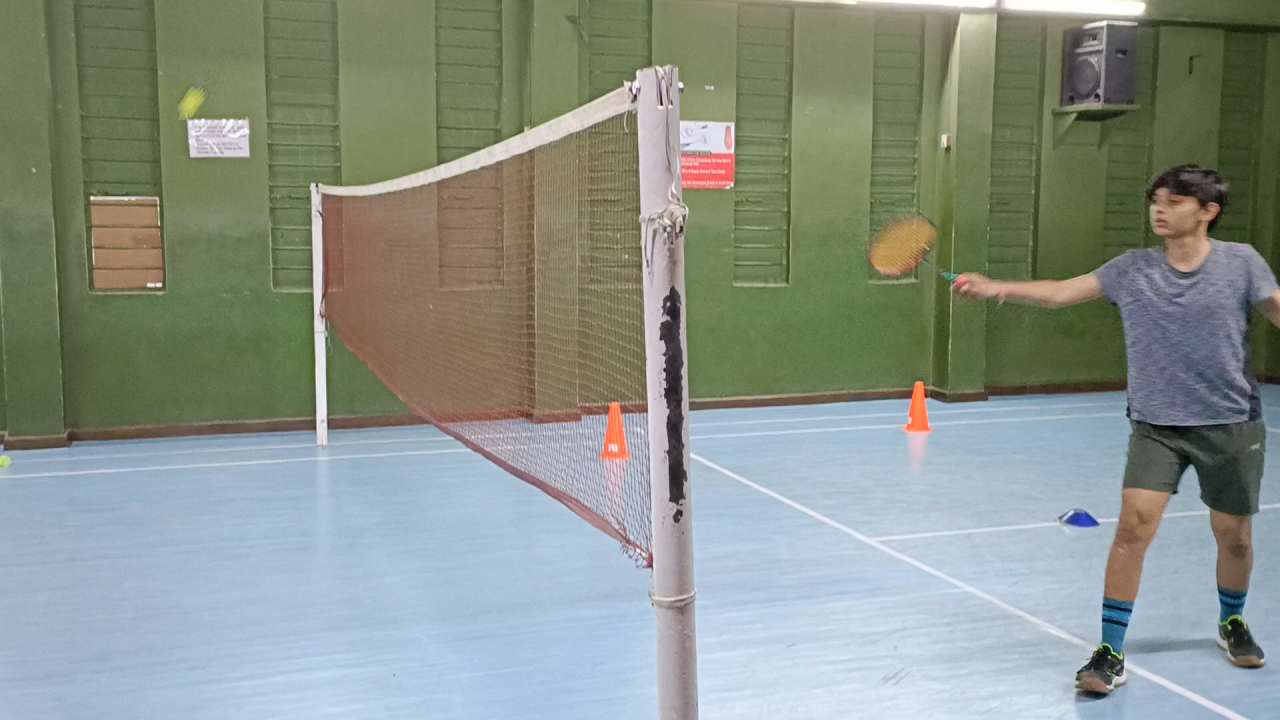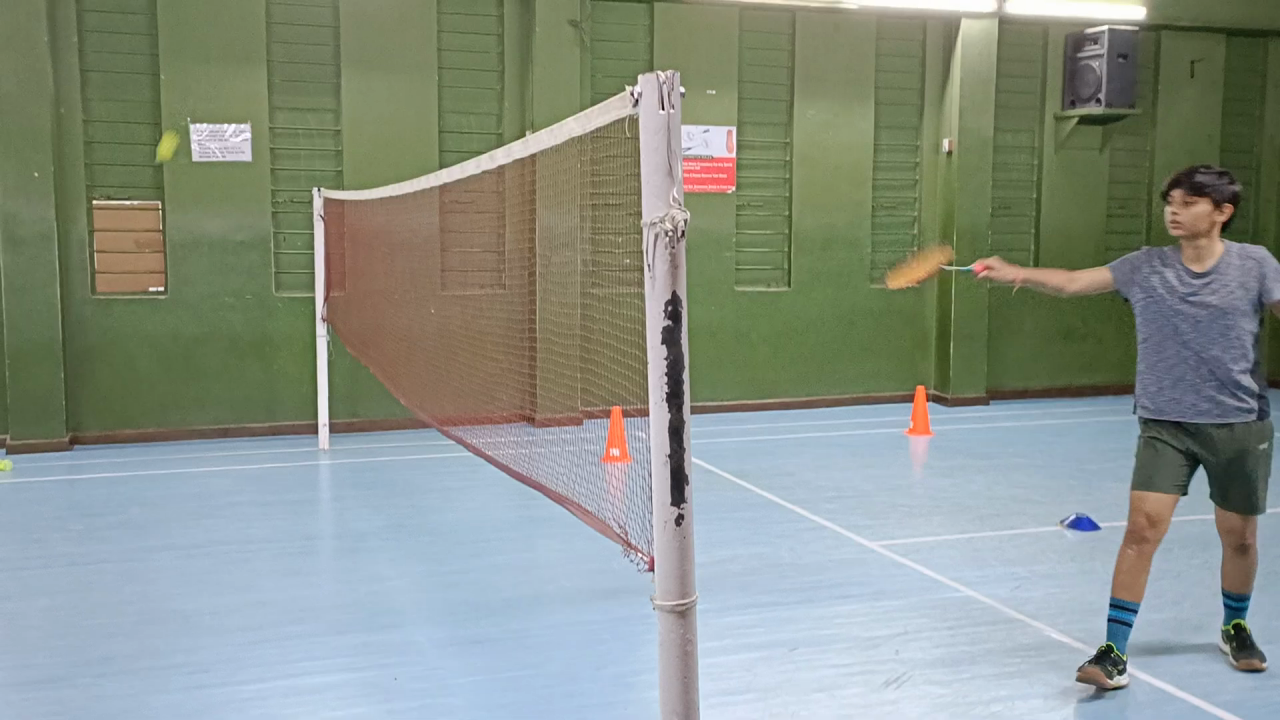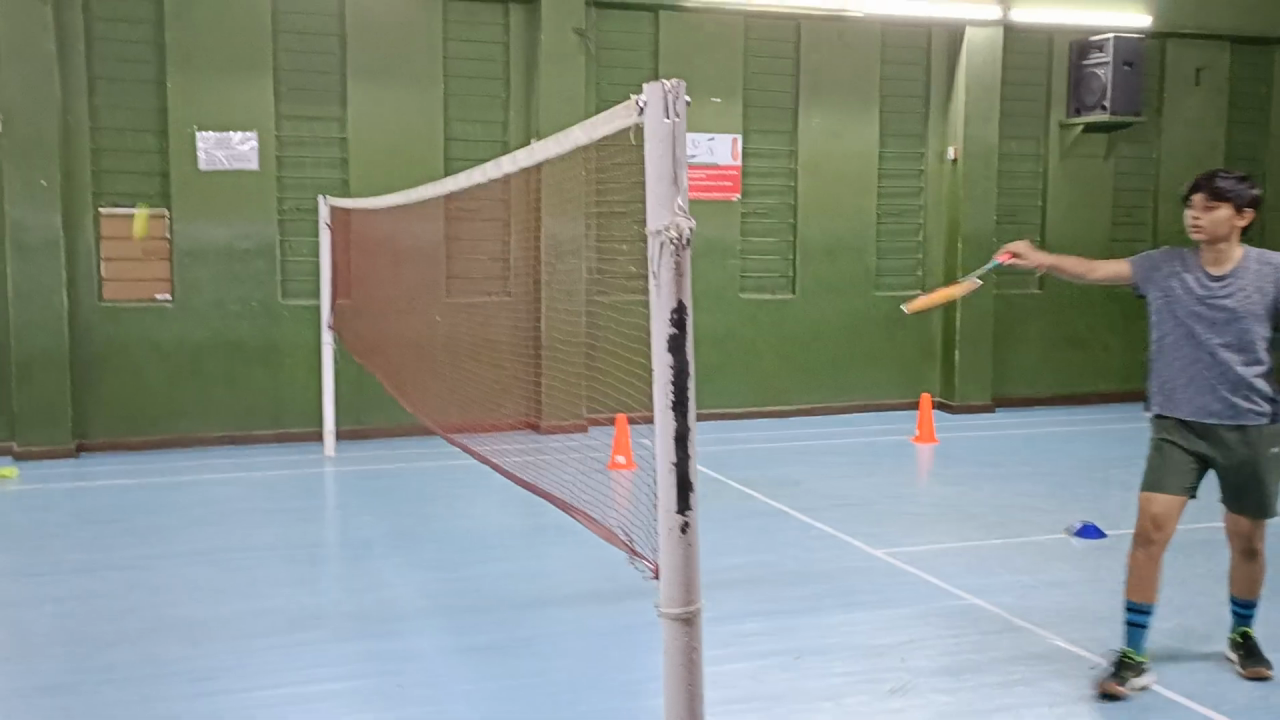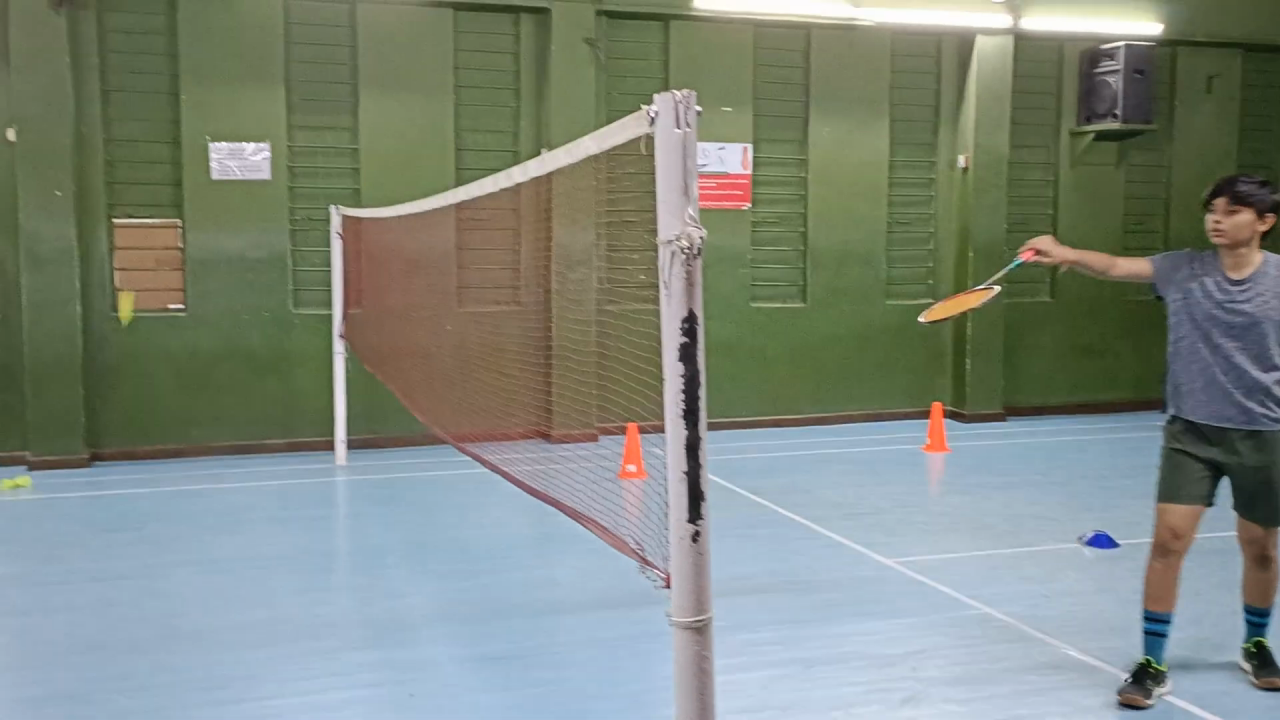
dt=0.1s
person 1, frame 1
right shoulder: (1131, 268)
right elbow: (1060, 292)
right wrist: (995, 287)
left hip: (1231, 423)
right hip: (1156, 423)
left knee: (1235, 536)
right knee: (1133, 527)
left ankle: (1232, 623)
right ankle: (1109, 654)
person 1, frame 2
right shoulder: (1145, 266)
right elbow: (1074, 282)
right wrist: (1013, 273)
right hip: (1165, 422)
right knee: (1142, 529)
left ankle: (1235, 627)
right ankle: (1114, 651)
person 1, frame 3
right shoulder: (1164, 266)
right elbow: (1096, 270)
right wrist: (1040, 259)
right hip: (1177, 423)
right knee: (1151, 530)
right ankle: (1133, 656)
person 1, frame 4
right shoulder: (1183, 269)
right elbow: (1116, 268)
right wrist: (1066, 254)
right hip: (1191, 429)
right knee: (1169, 540)
right ankle: (1152, 664)
